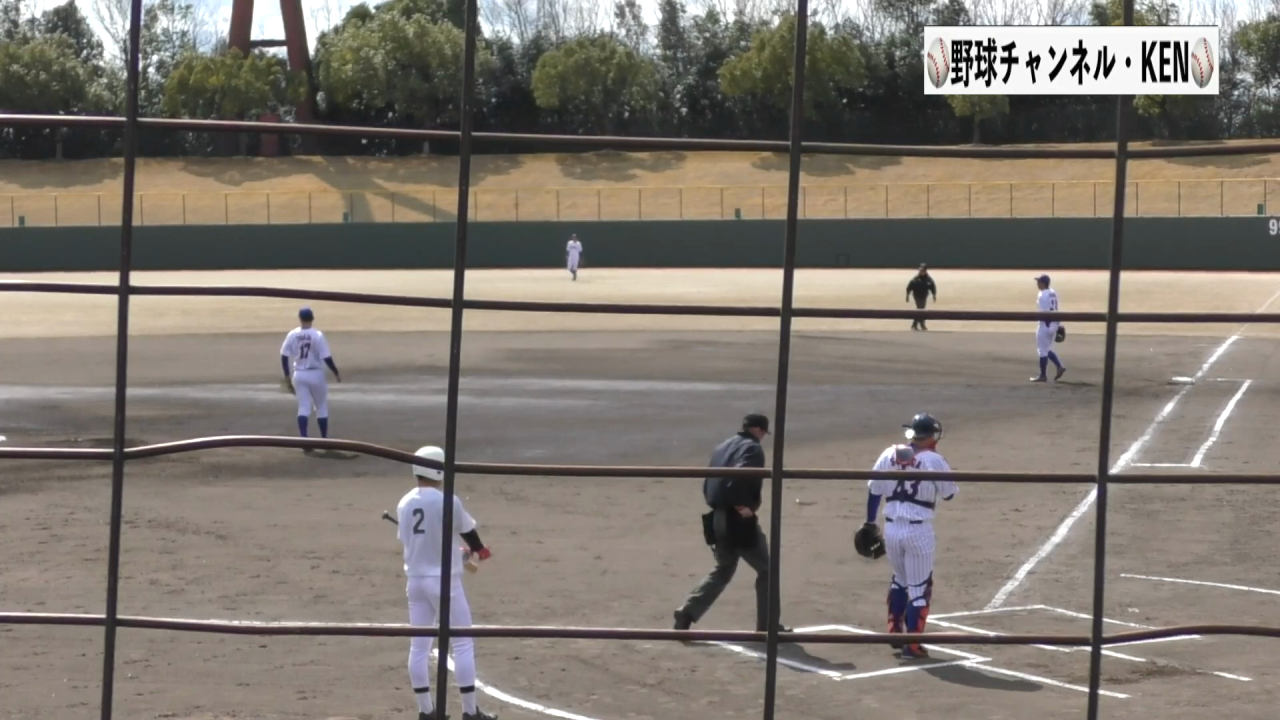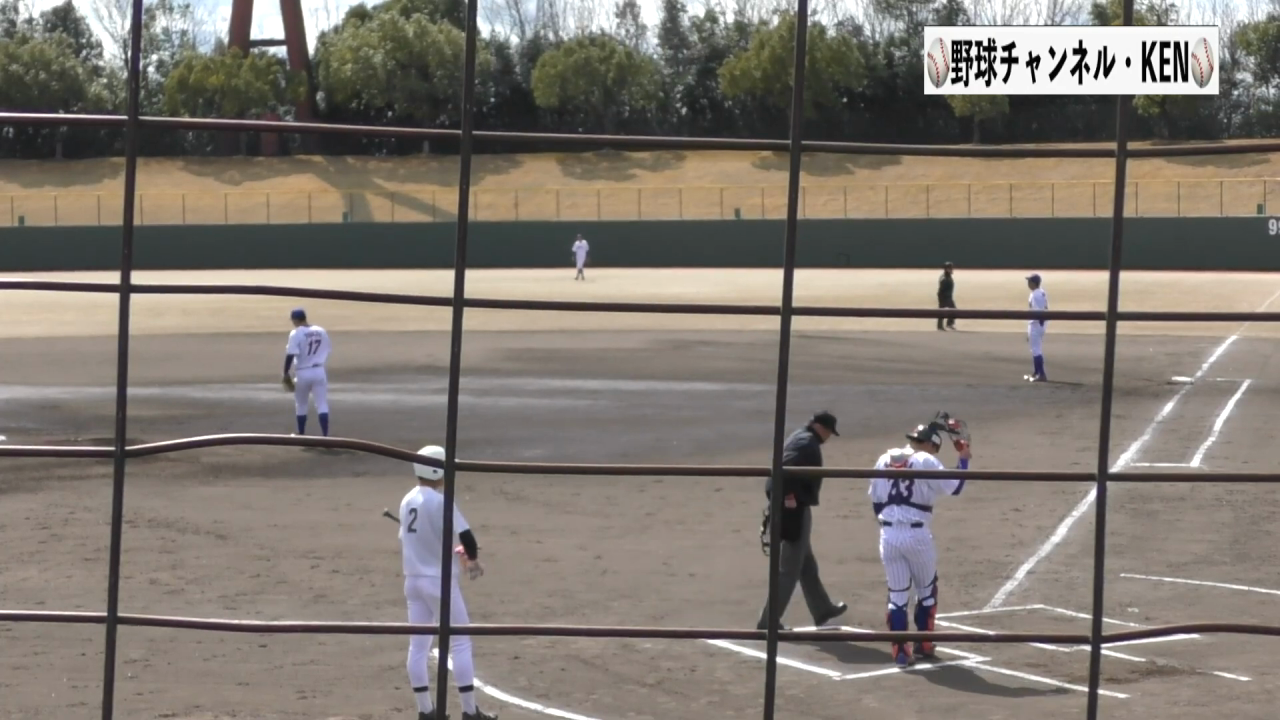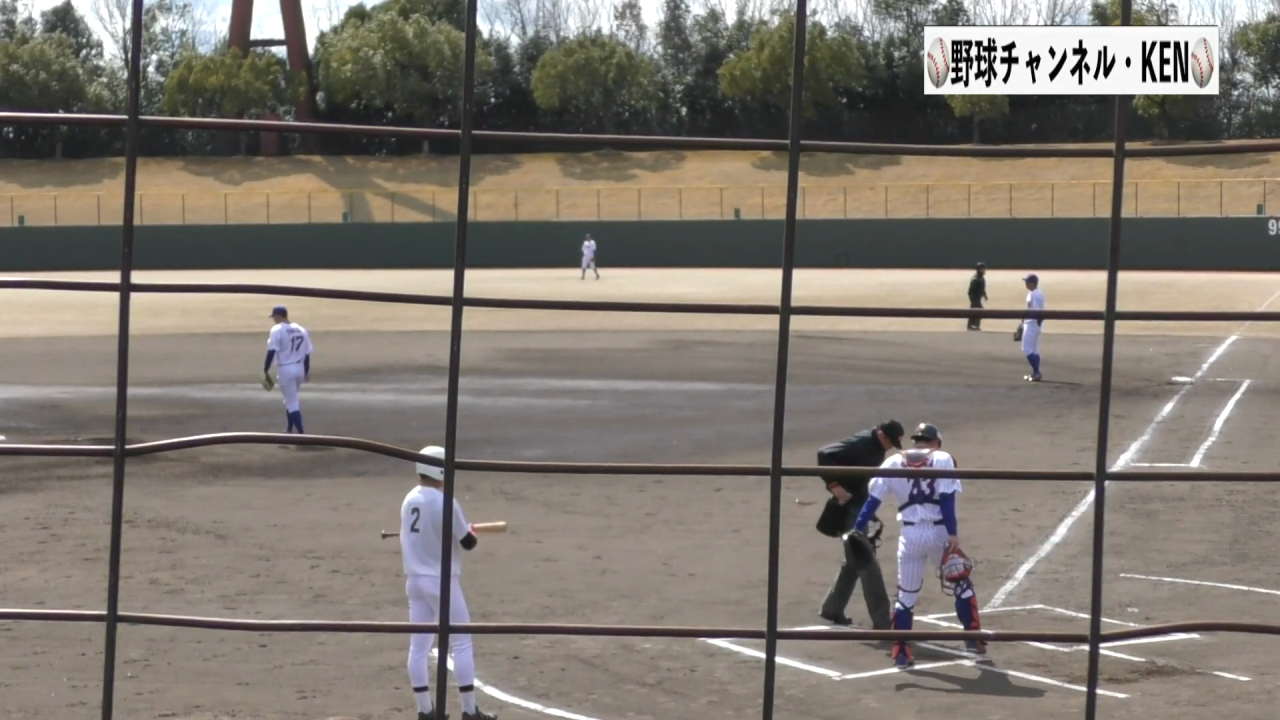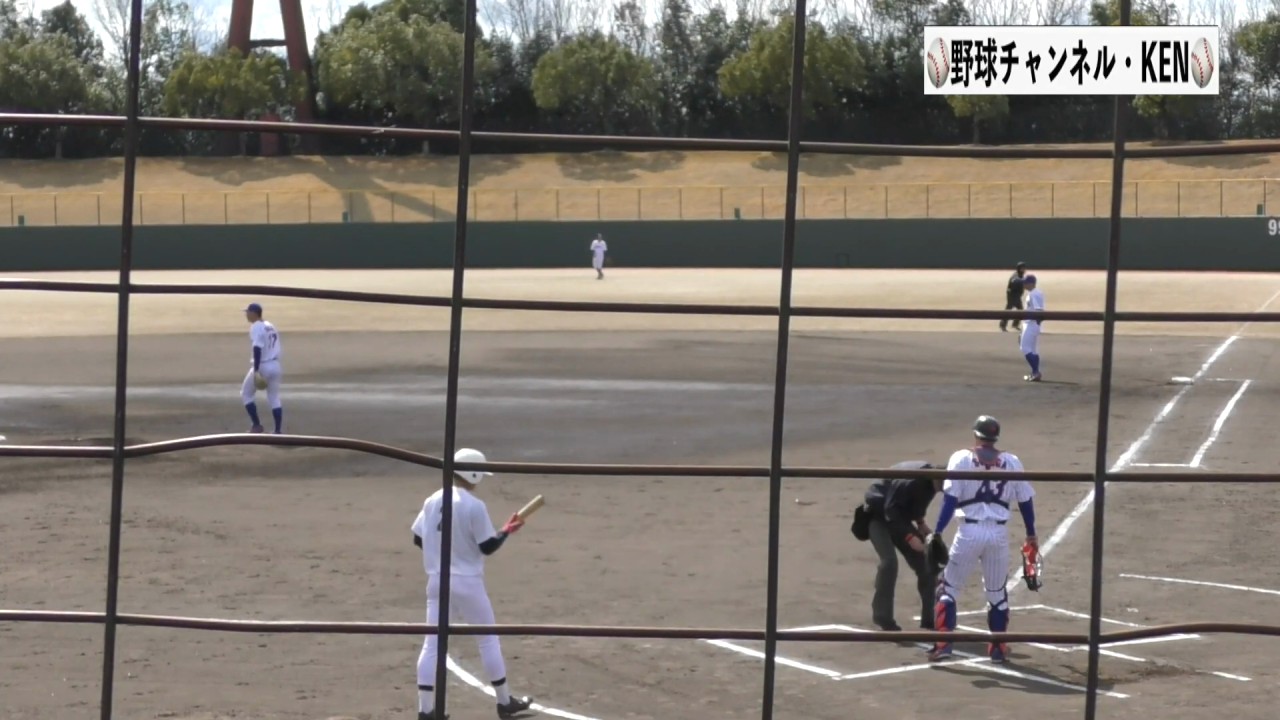
dt=0.5s
person 1, frame 1
left shoulder: (404, 504)
right shoulder: (448, 501)
left elbow: (407, 540)
right elbow: (468, 534)
right wrist: (481, 550)
left hip: (415, 580)
right hip: (444, 581)
left knee: (419, 646)
right knee: (462, 644)
person 1, frame 2
left shoulder: (408, 501)
right shoulder: (440, 502)
right elbow: (465, 537)
left wrist: (453, 552)
right wrist: (473, 559)
left hip: (413, 580)
right hip: (440, 581)
left knee: (418, 646)
right knee: (460, 644)
person 1, frame 3
left shoulder: (409, 501)
right shoulder: (446, 503)
right elbow: (467, 543)
left wrist: (462, 532)
right wrist: (471, 533)
left hip: (415, 580)
right hip: (442, 582)
left knee: (419, 645)
right knee: (461, 644)
person 1, frame 4
left shoulder: (432, 501)
right shoulder: (474, 506)
left elbow: (418, 539)
right elbow: (488, 547)
right wrist: (507, 530)
left hip: (437, 581)
right hip: (467, 582)
left knee: (432, 645)
right knee: (488, 640)
person 2, frame 1
left shoulder: (888, 455)
right shoulder: (933, 460)
left elbow: (874, 492)
right elbow: (948, 493)
left wrist: (869, 522)
left hip: (891, 528)
right hip: (919, 531)
left knee: (899, 580)
right knee: (918, 588)
left ankle: (895, 628)
right ankle: (911, 643)
person 2, frame 2
left shoulder: (884, 460)
right shoulder: (925, 461)
left elbow: (876, 503)
right elbow: (955, 488)
right wrist: (964, 459)
left hip: (888, 535)
right hip: (916, 535)
left knee: (896, 594)
right knee: (926, 590)
left ankle: (900, 651)
right ankle: (922, 644)
person 2, frame 3
left shoulder: (894, 462)
right shoulder: (942, 458)
left elbow: (873, 499)
right elbow: (947, 498)
left wrist: (858, 531)
right wrist: (953, 534)
left hip: (910, 535)
right hip: (939, 533)
left knee: (906, 594)
right knee: (960, 582)
left ankle: (900, 653)
right ankle: (973, 638)
person 2, frame 4
left shoulder: (961, 458)
right shoulder: (1011, 461)
left elbow: (950, 499)
right elbow: (1025, 501)
left wrist: (937, 533)
right wrist: (1031, 534)
left hip: (969, 532)
right hip: (998, 534)
left knee: (948, 587)
right knee: (996, 592)
left ankle: (943, 643)
right ankle: (998, 648)
person 3, frame 1
left shoulder: (722, 447)
right shoulder: (753, 449)
left elbow: (709, 484)
right elbow: (739, 478)
left wrist: (720, 506)
right wrist: (743, 506)
left hip: (719, 517)
right hip: (741, 520)
left knee: (721, 572)
right knee: (765, 570)
left ankle: (687, 614)
right ankle: (766, 626)
person 3, frame 2
left shoulder: (797, 438)
right shoulder: (807, 443)
left elbow: (782, 469)
right elbow: (784, 468)
left wrist: (786, 497)
right wrist: (789, 496)
left hip: (788, 510)
right hip: (796, 511)
left knee: (807, 563)
right knee: (789, 570)
left ankle: (823, 610)
right ankle: (768, 623)
person 3, frame 3
left shoulder: (877, 447)
right shoulder: (859, 443)
right elbow: (824, 454)
right wrist: (834, 485)
left hip: (860, 509)
right hip: (848, 510)
left knee: (854, 561)
right knee: (867, 563)
left ankle: (832, 609)
right ankle: (881, 619)
person 3, frame 4
left shoulder: (929, 481)
right shoulder: (910, 480)
right elbow: (891, 511)
left wrist: (920, 522)
right wrist: (910, 537)
left hip: (900, 520)
right hip: (879, 517)
left knee: (926, 565)
right knee: (889, 562)
left ankle: (930, 619)
right ankle: (884, 618)
